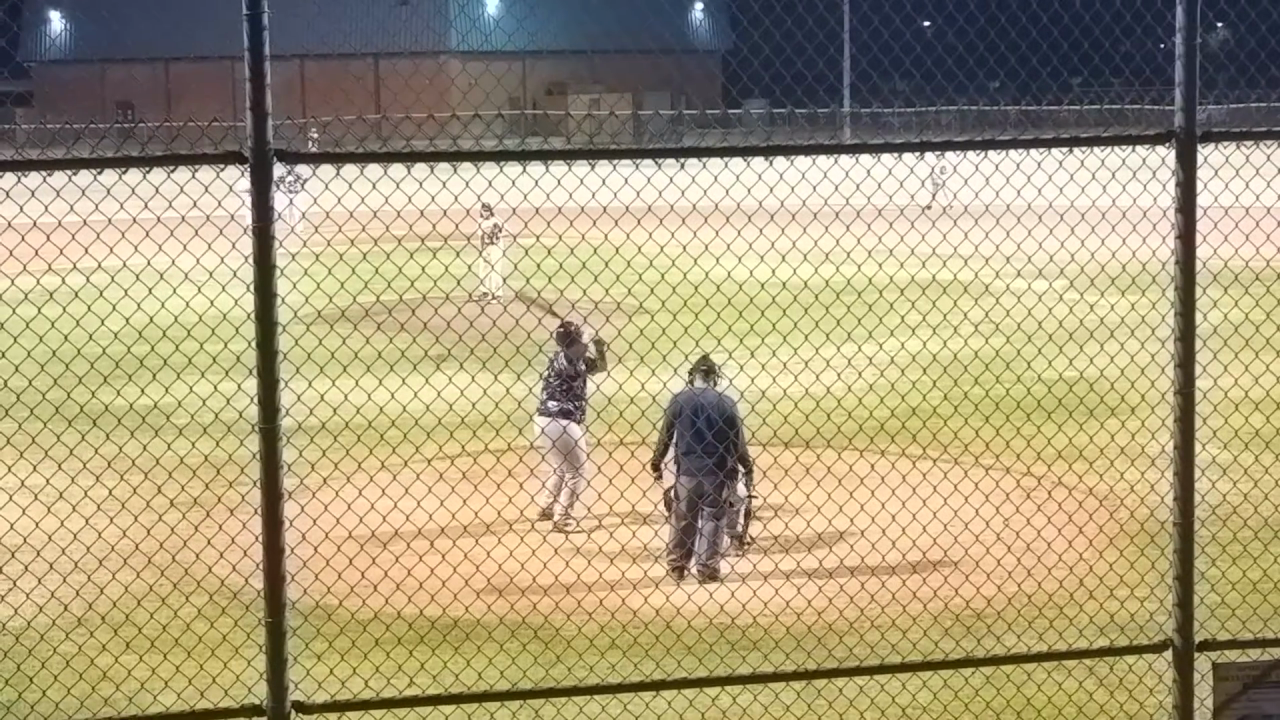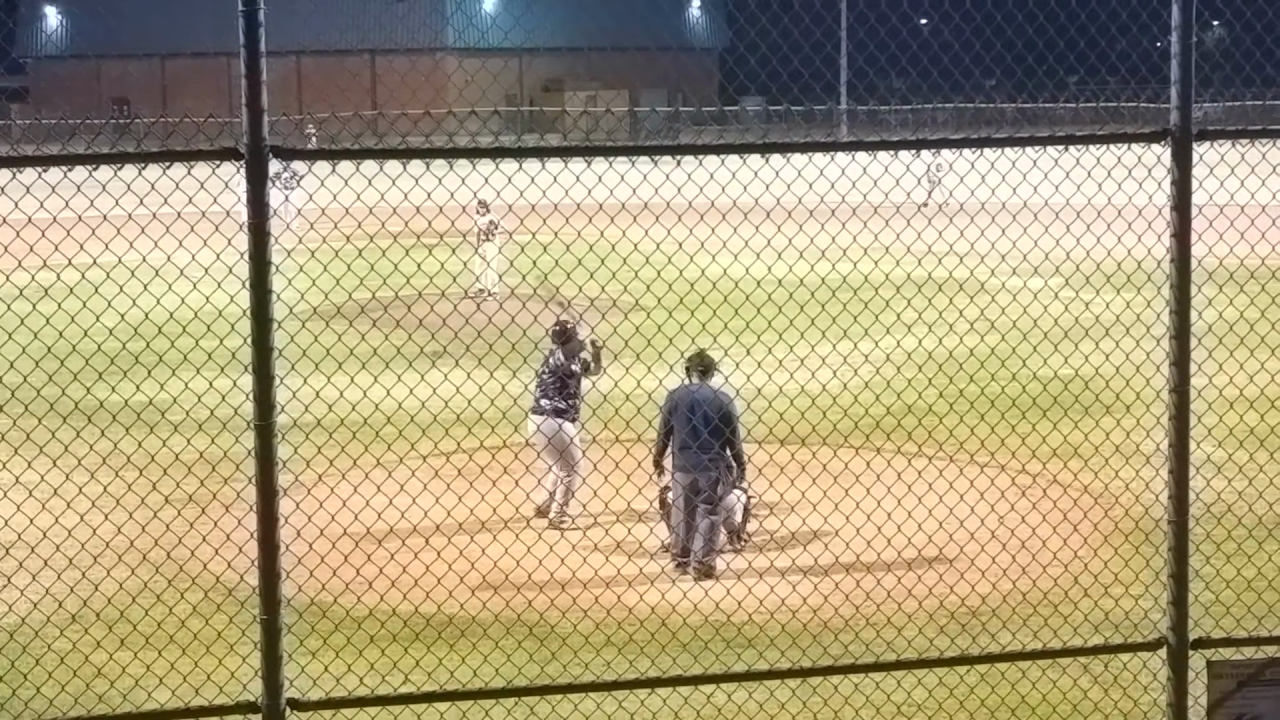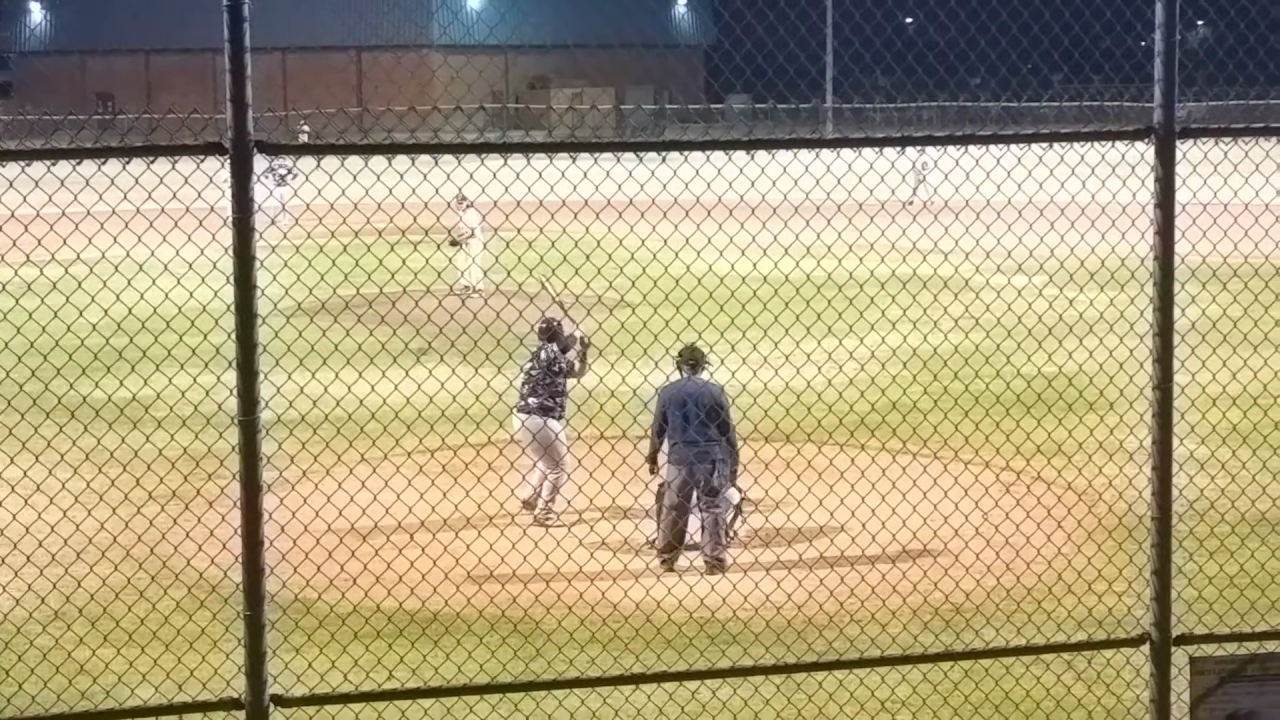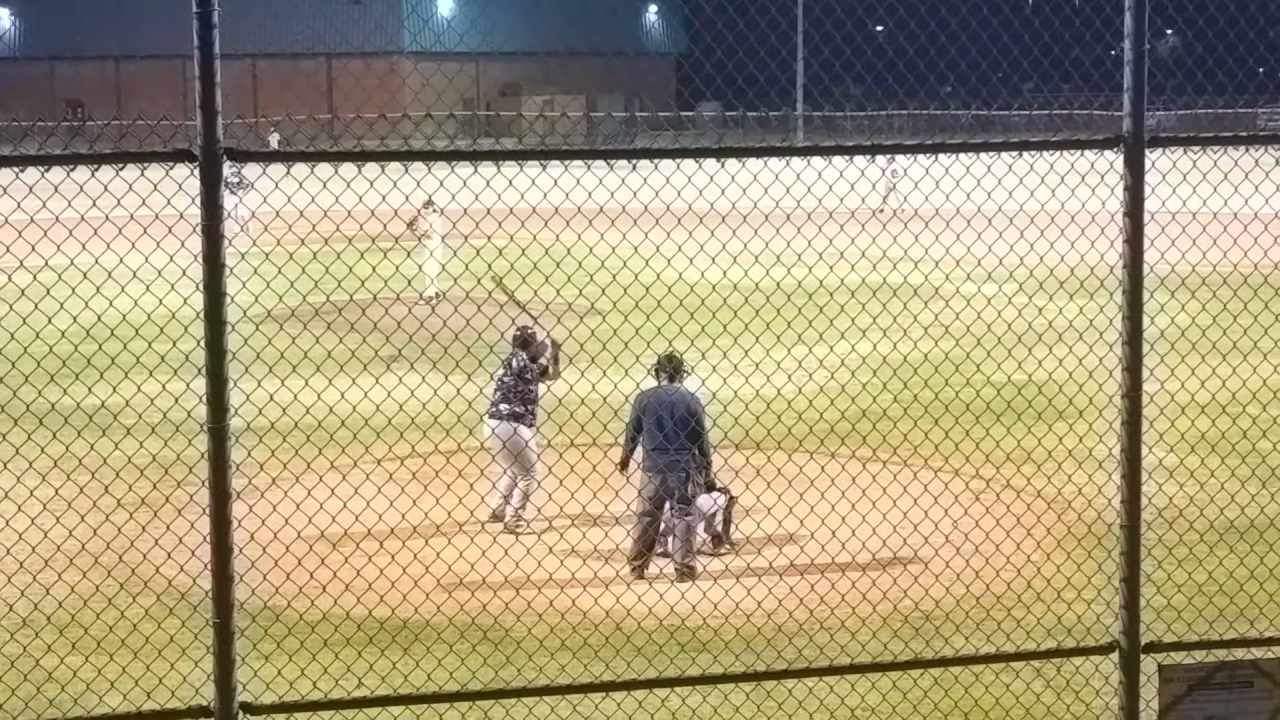
dt=1s
person 1, frame 1
left shoulder: (679, 400)
right shoulder: (726, 402)
left elbow: (665, 437)
right elbow: (738, 441)
left wrist: (656, 464)
right wrist: (748, 469)
left hip: (687, 470)
right hip: (718, 471)
left knee: (682, 519)
right knee: (713, 520)
left ankle: (676, 566)
right ankle: (707, 568)
person 1, frame 2
left shoulder: (675, 397)
right shoulder: (722, 399)
left elbow: (664, 435)
right elbow: (733, 438)
left wrist: (657, 461)
right wrist: (740, 466)
left hip: (683, 466)
right hip: (714, 466)
left knee: (682, 516)
right knee: (709, 517)
left ankle: (682, 561)
right ankle: (703, 565)
person 1, frame 3
left shoulder: (668, 391)
right shoulder: (715, 391)
left elbow: (658, 429)
right elbow: (727, 428)
left wrist: (652, 456)
right wrist: (734, 455)
left hip: (679, 459)
right hip: (711, 459)
left knee: (673, 511)
right knee: (713, 511)
left ankle: (666, 559)
right ankle: (714, 561)
person 1, frame 4
left shoulder: (644, 398)
right shoulder: (691, 400)
left elbow: (632, 433)
right elbow: (701, 437)
left wrist: (625, 457)
right wrist: (707, 464)
left hip: (653, 466)
right hip: (684, 467)
left knee: (646, 518)
right knee: (684, 518)
left ankle: (637, 566)
right ankle: (684, 569)
person 2, frame 1
left shoulder: (578, 359)
right shoulder: (561, 359)
left elbow: (600, 367)
right elbow: (572, 357)
left wrist: (600, 348)
right wrist: (584, 343)
left hip: (550, 422)
right hip: (559, 423)
left knee: (559, 468)
right knee: (576, 471)
left ankle: (546, 508)
right ankle: (563, 519)
person 2, frame 2
left shoulder: (572, 359)
right shoulder: (555, 358)
left elbow: (595, 370)
right elbow: (570, 353)
left wrist: (596, 351)
right wrist: (581, 340)
left hip: (552, 421)
right hip: (552, 421)
left knee: (559, 466)
right knee: (571, 469)
left ankle: (545, 506)
right ankle: (559, 516)
person 2, frame 3
left shoulder: (557, 358)
right shoulder: (546, 352)
left elbow: (578, 372)
right elbow: (566, 344)
left wrist: (583, 351)
right wrist: (576, 336)
left hip: (530, 418)
right hip: (539, 419)
left knee: (546, 462)
right knee: (558, 466)
left ankle: (531, 498)
right ankle: (544, 513)
person 2, frame 4
left shoulder: (529, 365)
right shoulder: (517, 360)
left elbow: (551, 375)
right elbow: (536, 353)
left wrist: (554, 354)
right wrist: (546, 344)
left hip: (500, 425)
right hip: (509, 426)
left knee: (513, 469)
right knee: (528, 473)
left ankle: (497, 510)
right ankle: (514, 520)
